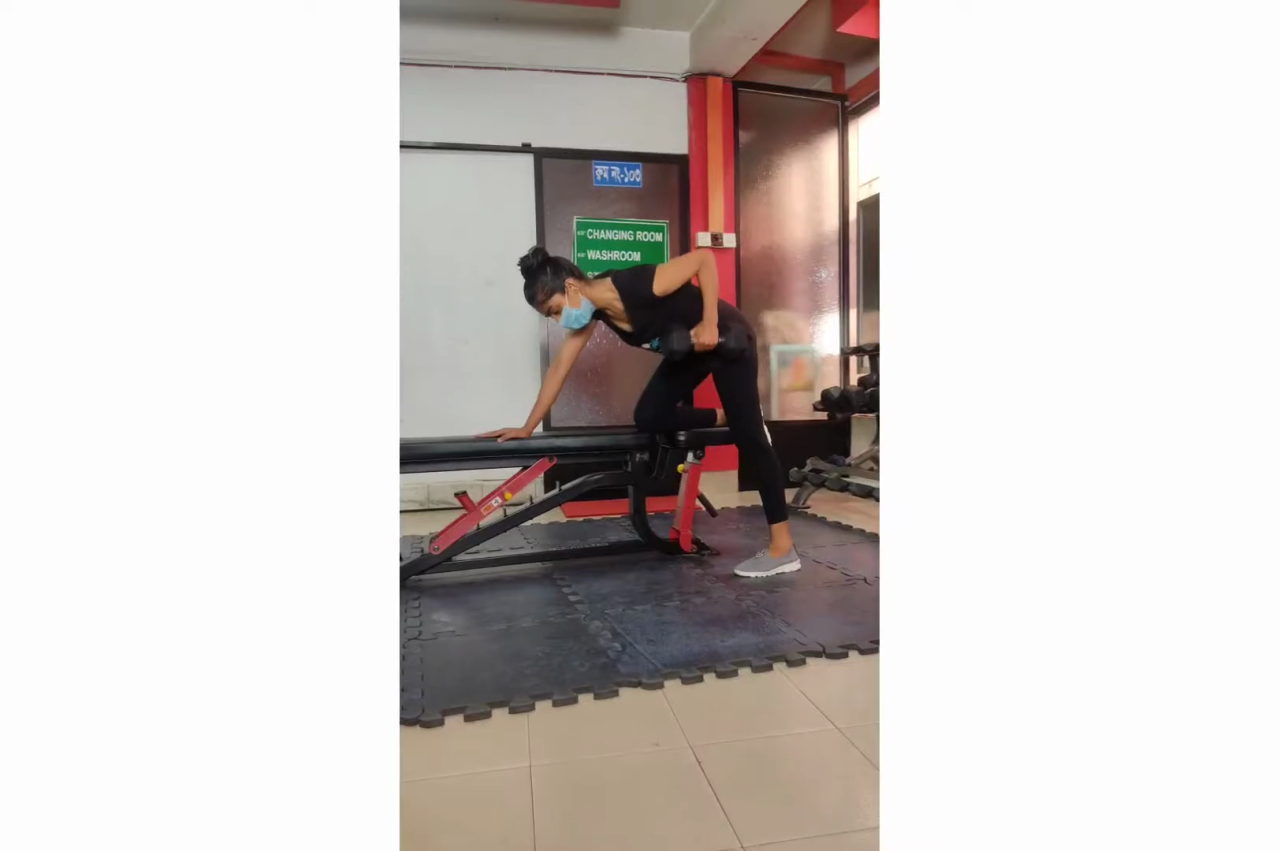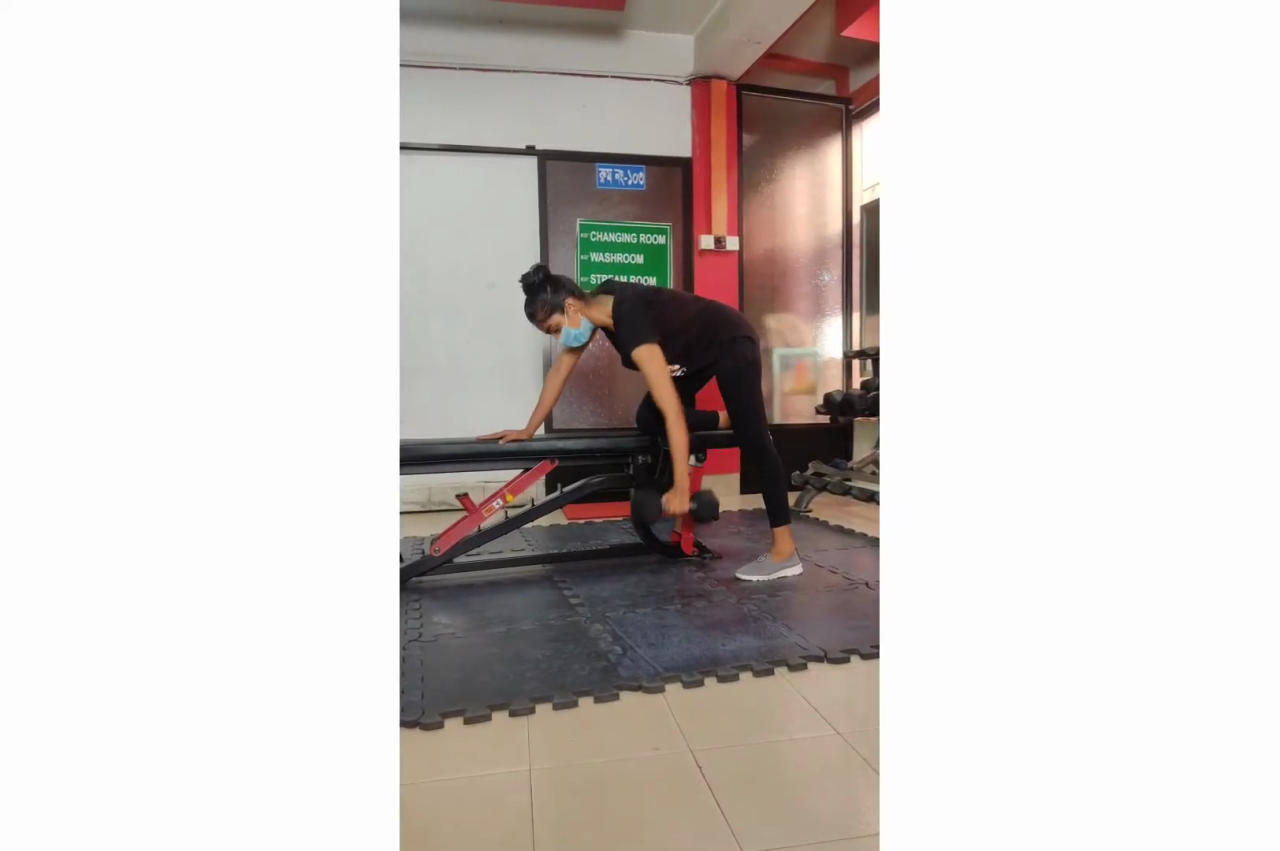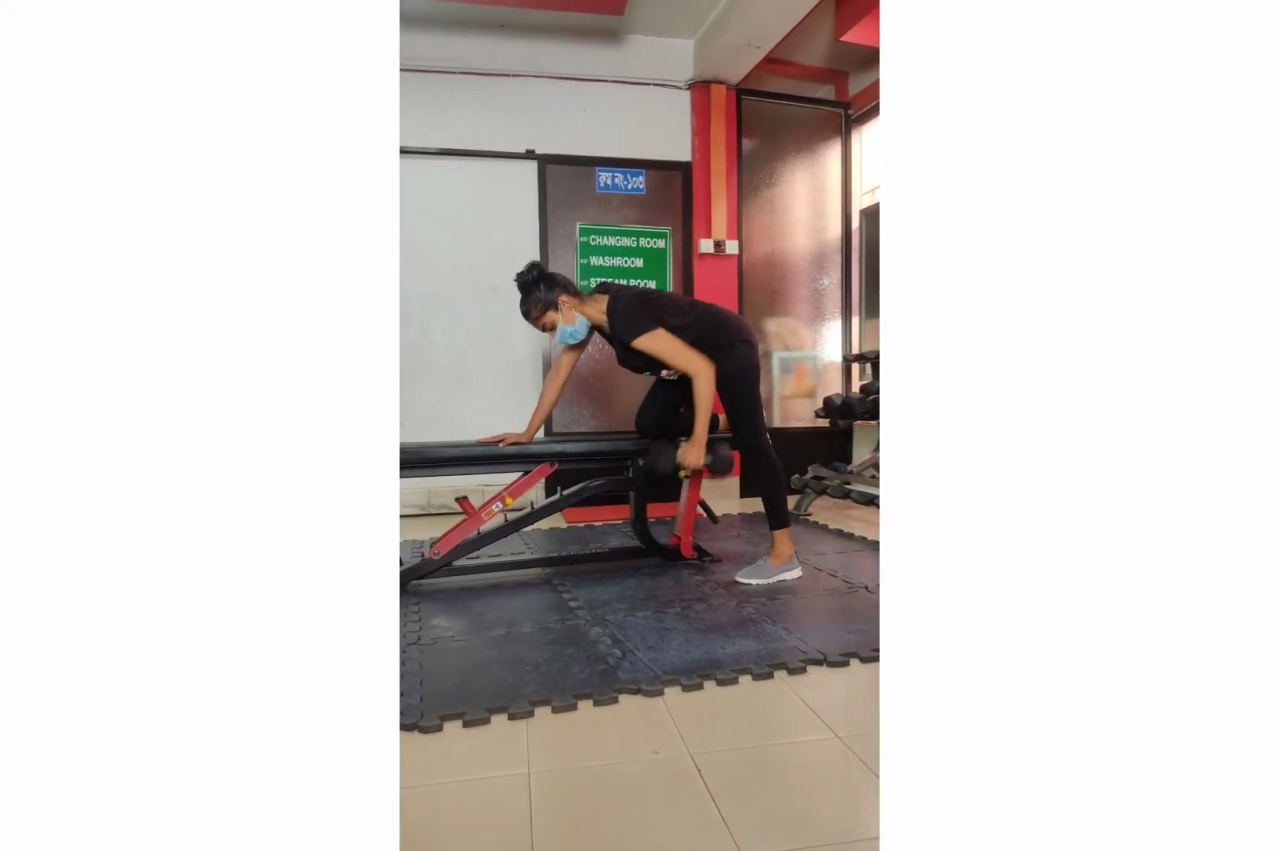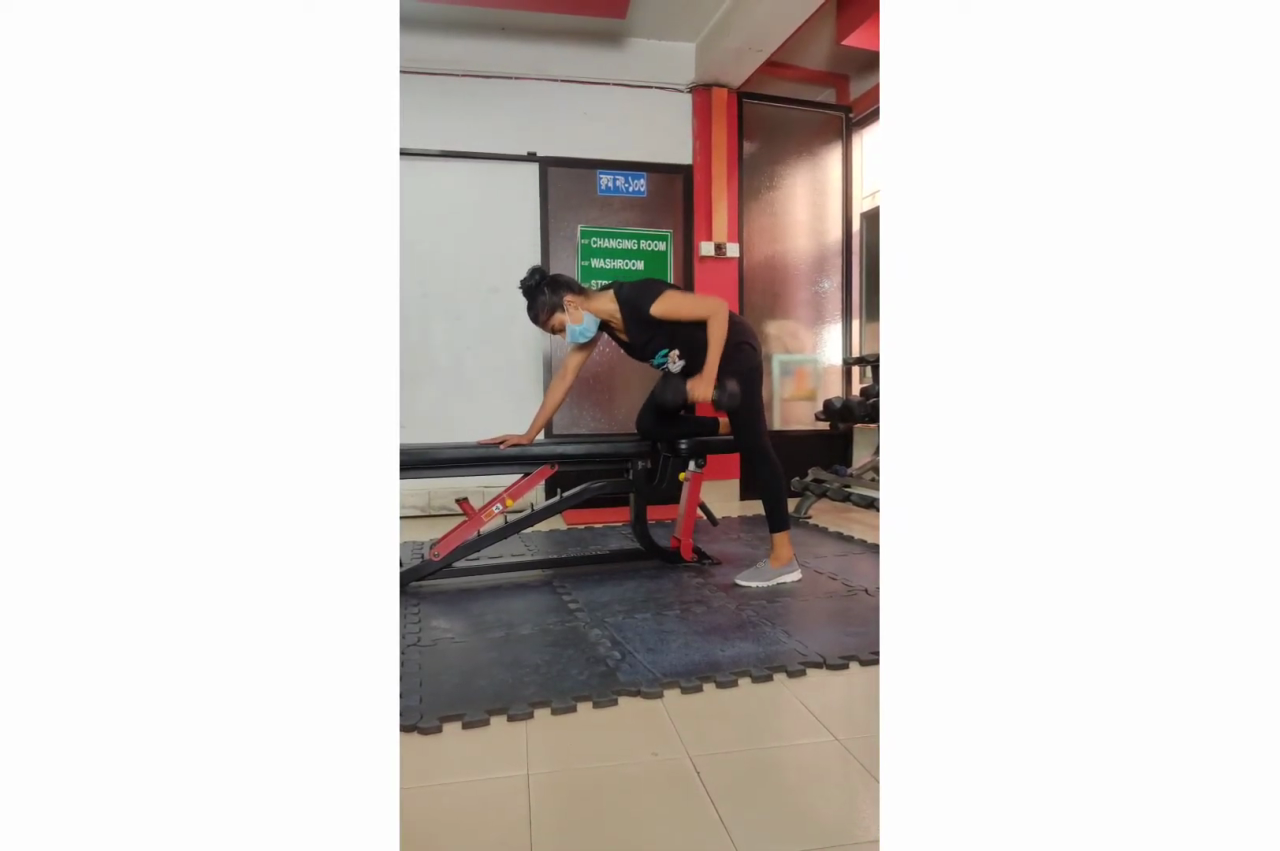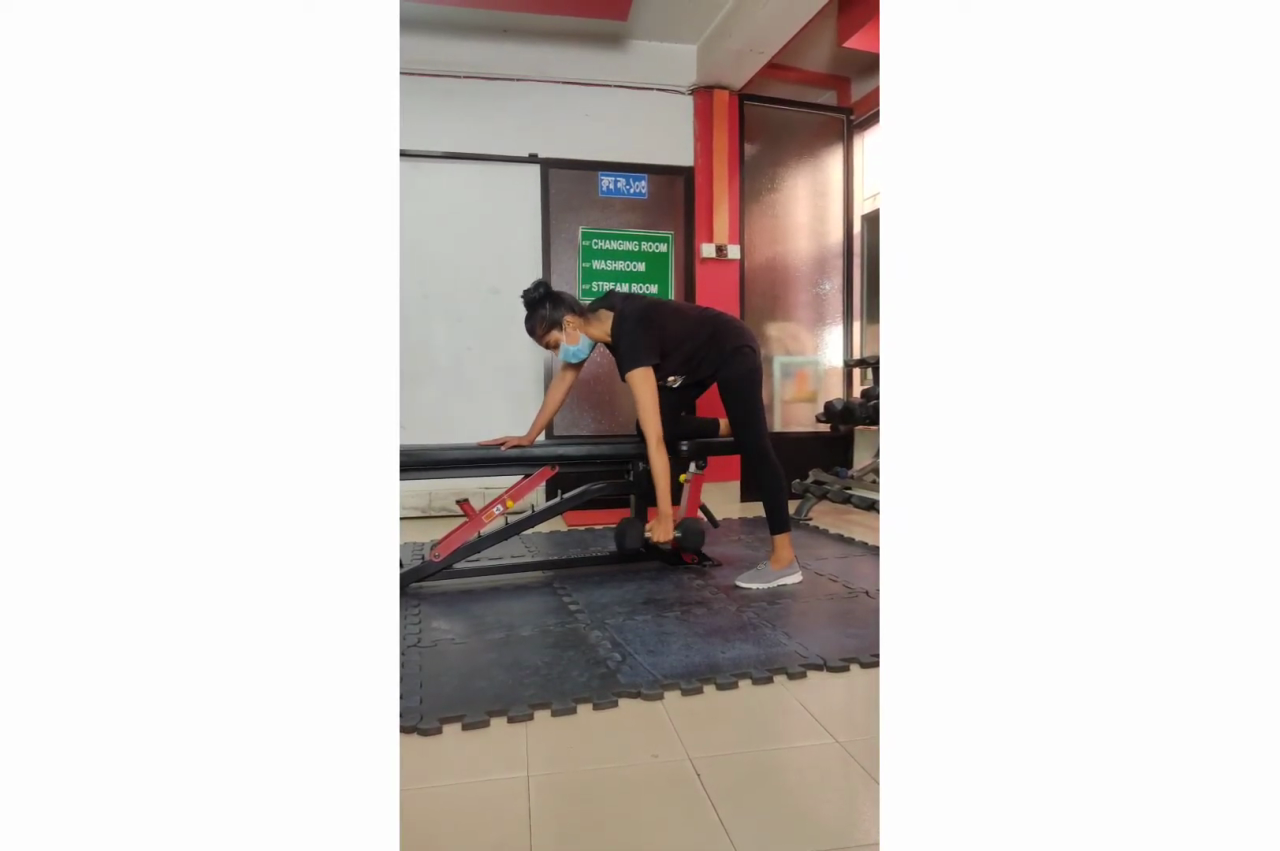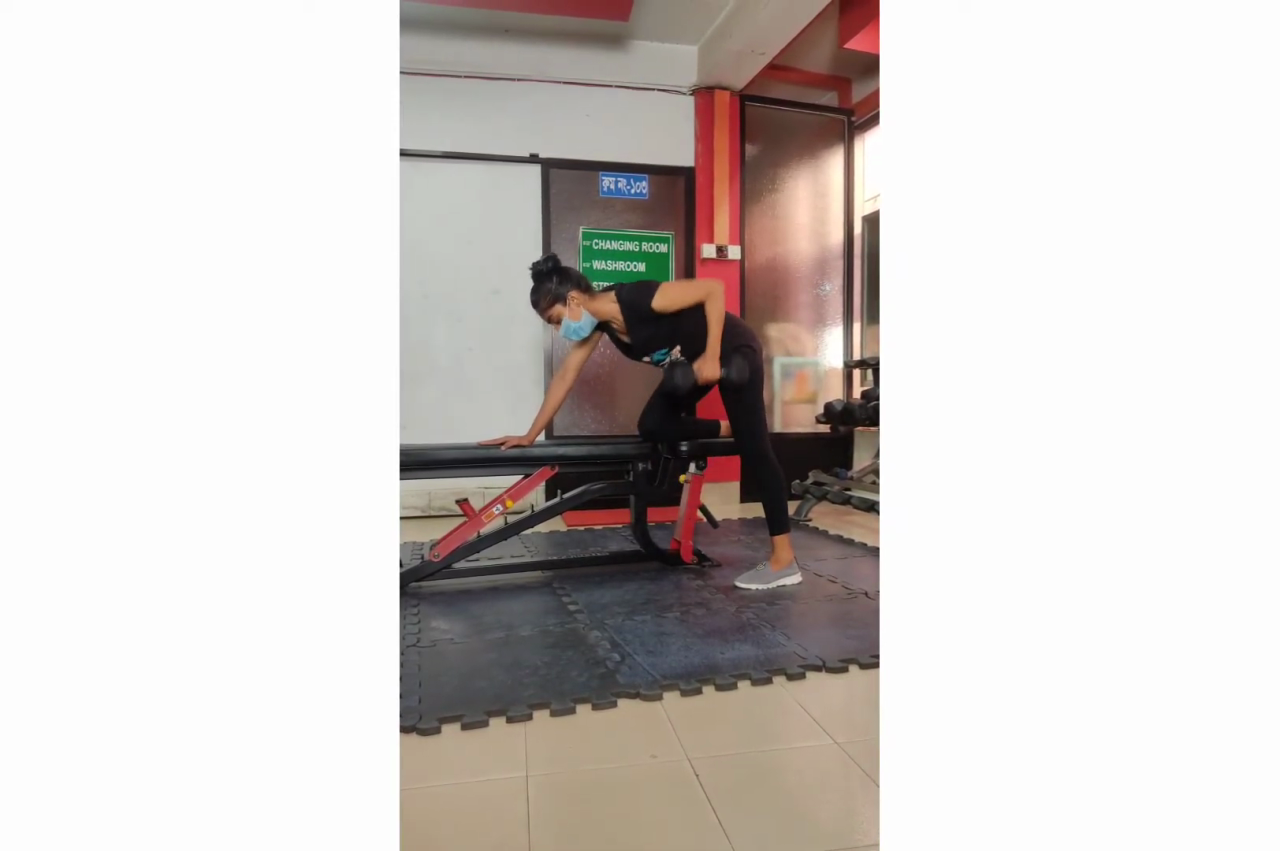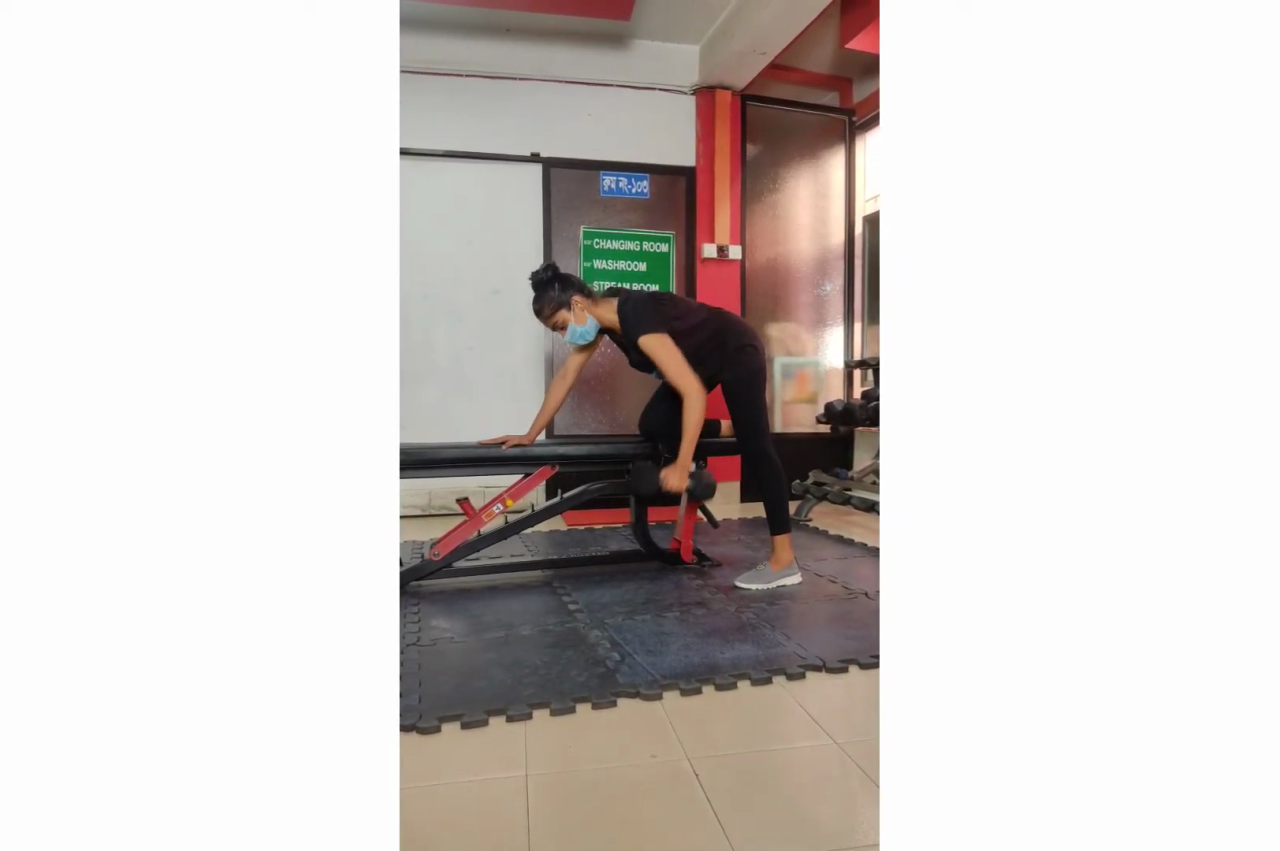
dt=0.7s
person 1, frame 1
left shoulder: (635, 287)
right shoulder: (592, 301)
left elbow: (703, 257)
right elbow: (561, 364)
left wrist: (709, 325)
right wrist: (528, 428)
left hip: (725, 336)
right hip: (688, 347)
left knee: (748, 439)
right knee: (648, 419)
left ankle: (783, 548)
right ankle: (729, 416)
person 1, frame 2
left shoulder: (631, 321)
right shoulder: (595, 304)
left elbow: (672, 410)
right elbow: (561, 368)
left wrist: (681, 486)
right wrist: (529, 430)
left hip: (731, 343)
right hip: (693, 350)
left knee: (753, 442)
right knee: (647, 421)
left ankle: (785, 551)
right ankle: (732, 420)
person 1, frame 3
left shoulder: (627, 318)
right shoulder: (591, 308)
left elbow: (703, 370)
right elbow: (560, 371)
left wrist: (698, 442)
right wrist: (528, 433)
left hip: (729, 346)
right hip: (694, 350)
left knee: (752, 446)
right knee: (650, 425)
left ankle: (784, 555)
right ankle: (733, 422)
person 1, frame 4
left shoulder: (637, 300)
right shoulder: (599, 313)
left elbow: (719, 309)
right elbow: (566, 373)
left wrist: (707, 376)
right wrist: (530, 434)
left hip: (731, 346)
right hip: (691, 358)
left knee: (753, 448)
right knee: (650, 426)
left ankle: (784, 557)
right ankle: (734, 426)
person 1, frame 5
left shoulder: (631, 340)
right shoulder: (596, 316)
left elbow: (655, 439)
right elbow: (565, 378)
left wrist: (665, 514)
right wrist: (529, 436)
left hip: (732, 351)
right hip: (696, 357)
left knee: (753, 449)
right knee: (656, 423)
left ankle: (784, 559)
right ankle: (732, 427)
person 1, frame 6
left shoulder: (638, 300)
right shoulder: (599, 317)
left elbow: (713, 288)
right elbow: (565, 376)
left wrist: (712, 357)
right wrist: (530, 436)
left hip: (732, 351)
right hip: (690, 360)
left knee: (754, 450)
right knee: (652, 427)
left ankle: (784, 560)
right ankle: (732, 429)
person 1, frame 7
left shoulder: (638, 318)
right shoulder: (602, 312)
left elbow: (694, 390)
right elbow: (567, 375)
left wrist: (682, 466)
right wrist: (530, 435)
left hip: (736, 350)
right hip: (702, 358)
left knee: (755, 450)
right knee: (653, 427)
left ankle: (784, 560)
right ankle: (734, 429)
